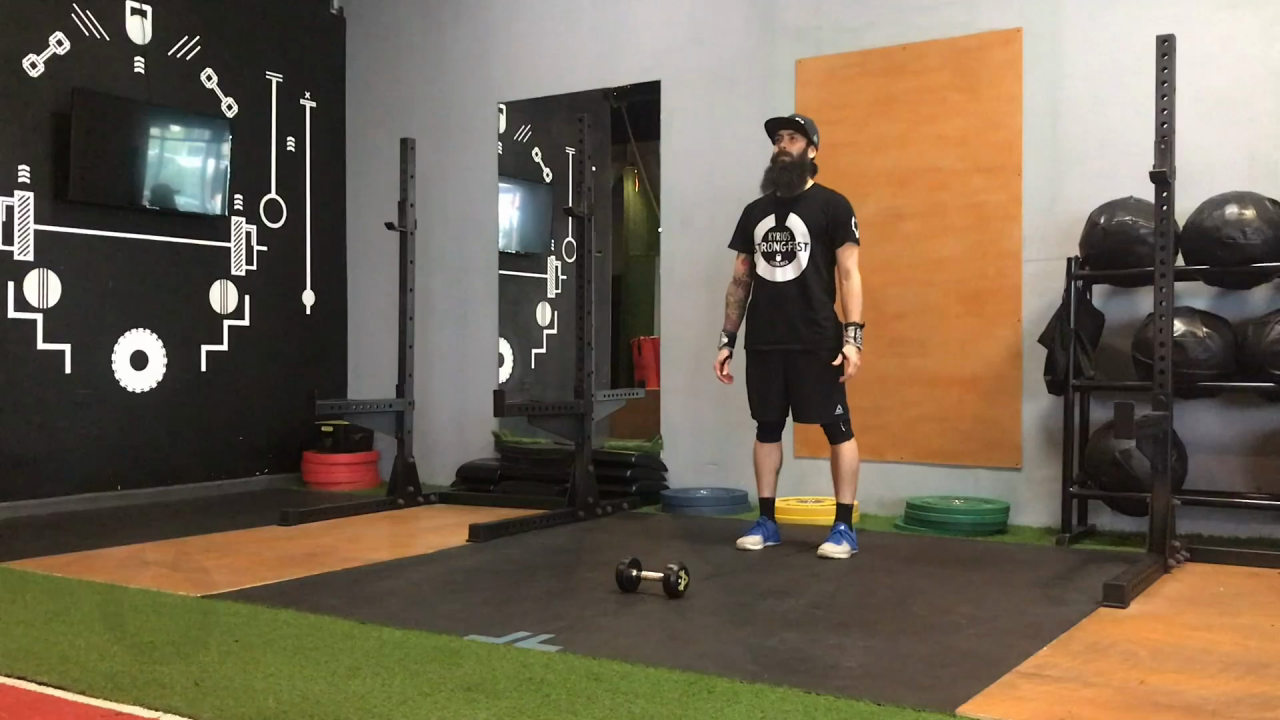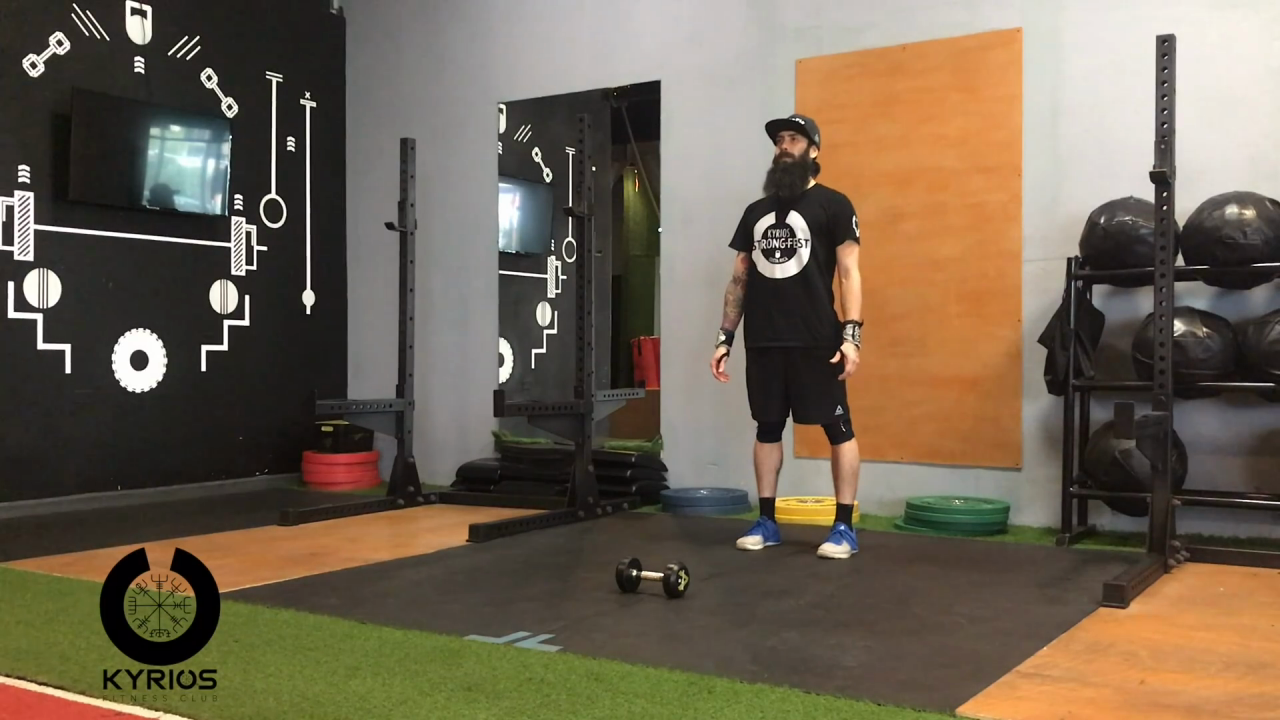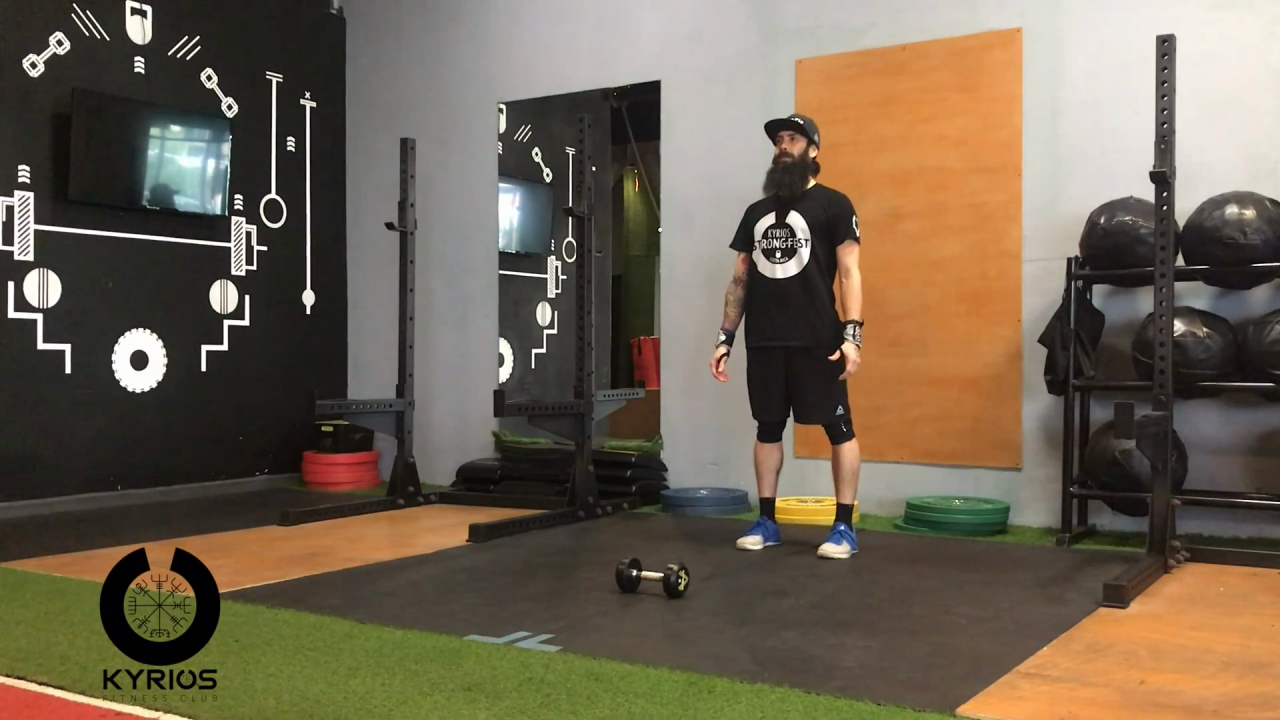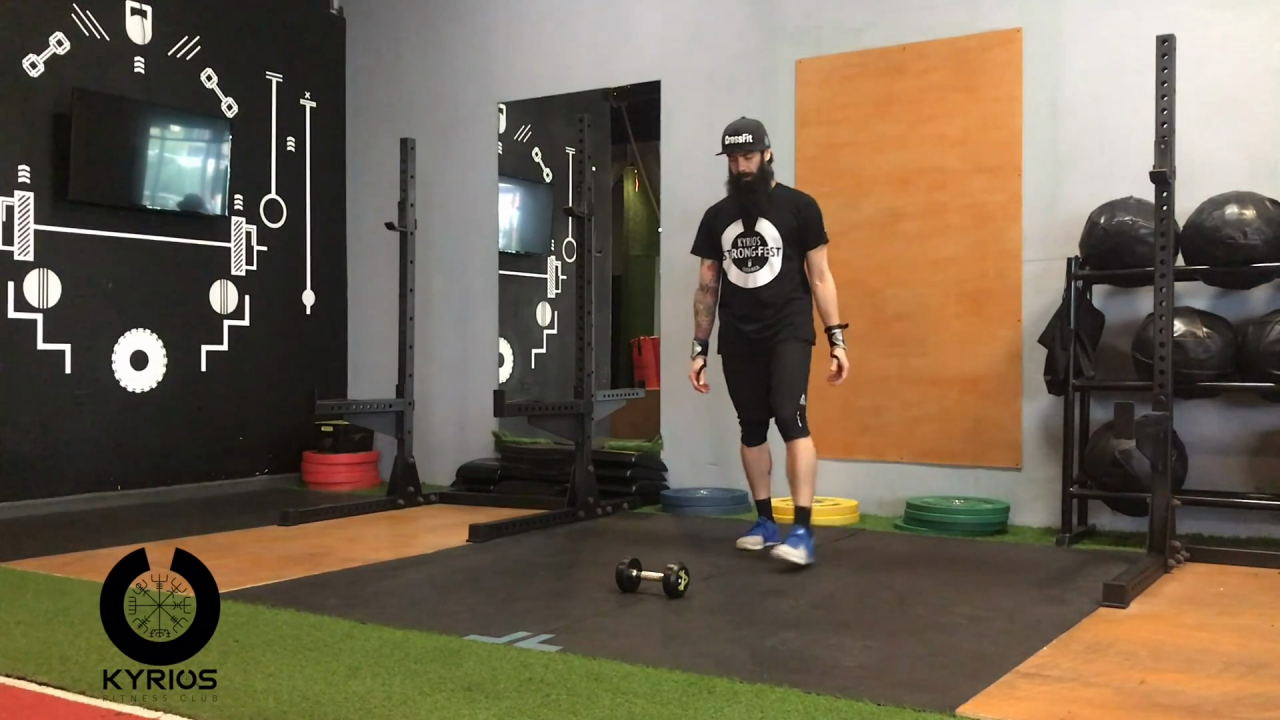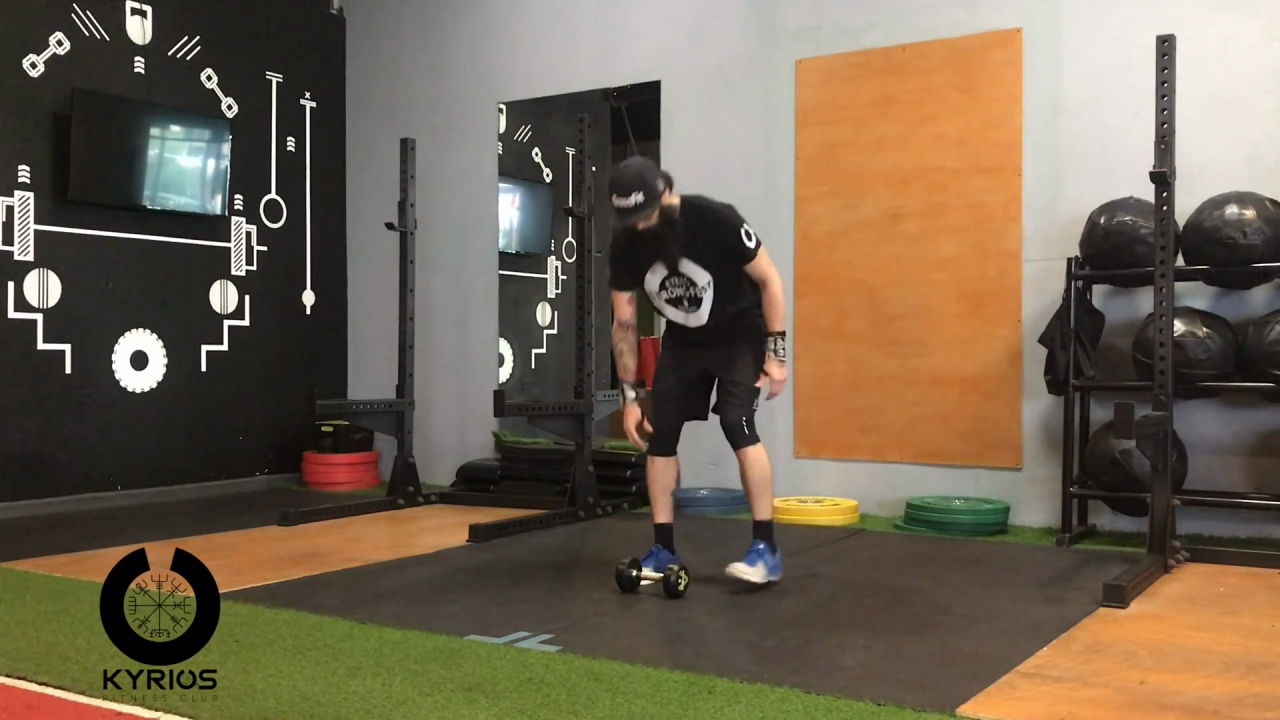
dt=1s
person 1, frame 1
left shoulder: (831, 205)
right shoulder: (755, 211)
left elbow: (848, 273)
right elbow: (740, 279)
left wrist: (852, 337)
right wrist: (726, 340)
left hip: (816, 341)
right hip: (763, 342)
left knee: (837, 427)
right knee: (767, 426)
left ankle: (844, 526)
right ankle: (766, 521)
person 1, frame 2
left shoulder: (832, 205)
right shoulder: (756, 211)
left elbow: (849, 272)
right elbow: (739, 278)
left wrist: (851, 334)
right wrist: (724, 338)
left hip: (815, 340)
right hip: (763, 340)
left knee: (837, 427)
right knee: (768, 426)
left ankle: (844, 526)
right ankle: (767, 521)
person 1, frame 3
left shoulder: (833, 205)
right shoulder: (756, 212)
left elbow: (849, 272)
right elbow: (740, 279)
left wrist: (852, 334)
right wrist: (724, 338)
left hip: (816, 339)
right hip: (764, 340)
left knee: (837, 426)
right knee: (768, 427)
left ankle: (844, 526)
right ankle: (767, 521)
person 1, frame 4
left shoulder: (798, 206)
right shoulder: (717, 216)
left elbow: (820, 276)
right elbow: (707, 287)
left wrist: (837, 338)
right wrist: (699, 349)
left hip: (788, 332)
right hip: (738, 339)
left knee: (790, 419)
right knee: (752, 429)
left ankle: (802, 529)
right ankle: (765, 521)
person 1, frame 5
left shoulder: (716, 220)
right shoulder: (626, 245)
left elbow: (769, 281)
right elbow: (624, 323)
left wrist: (775, 351)
right wrist: (629, 396)
left hip: (739, 334)
right hip: (683, 341)
left knee: (737, 423)
right knee: (659, 434)
left ankle: (764, 547)
right ankle: (664, 549)
